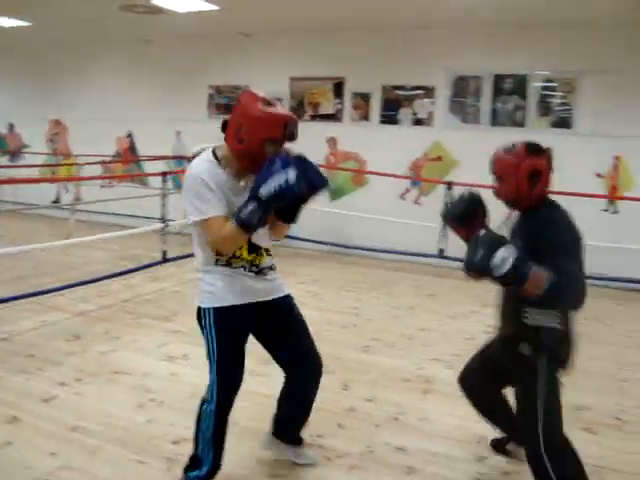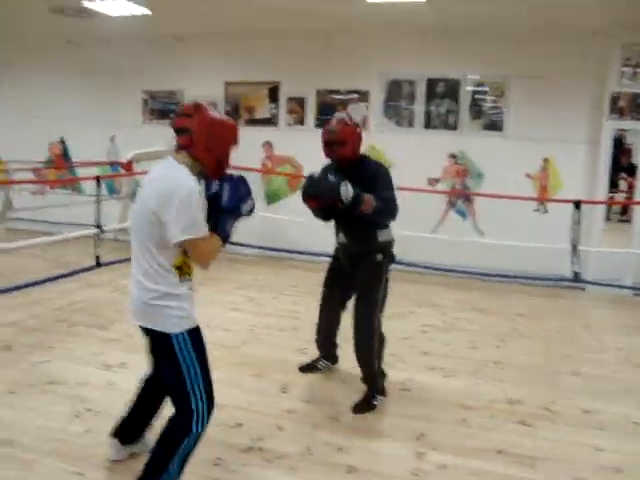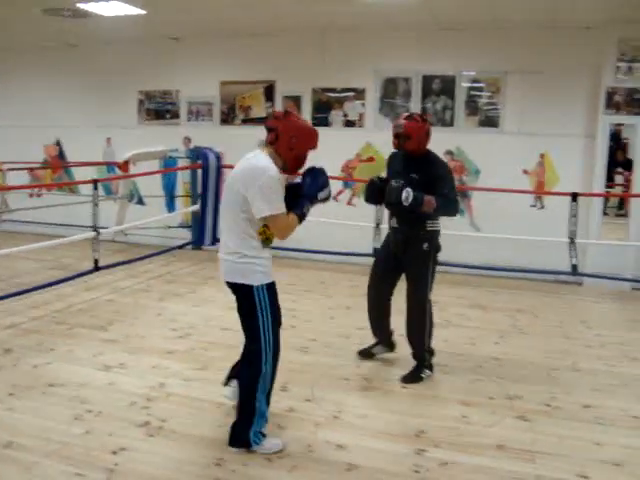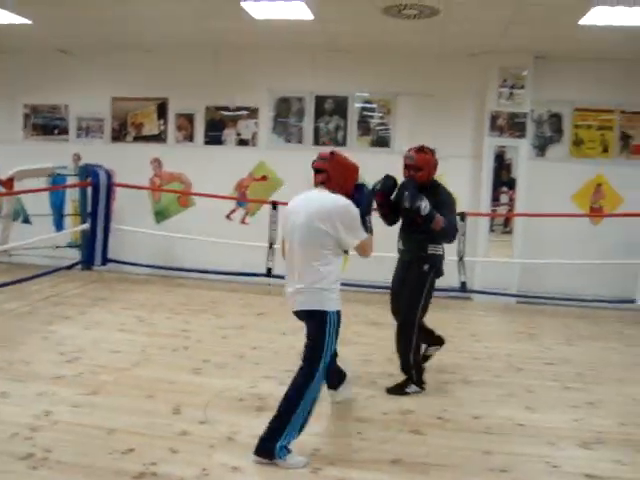
dt=1s
person 1, frame 1
left shoulder: (263, 168)
right shoulder: (203, 173)
left elbow: (276, 231)
right elbow: (224, 240)
left wrist: (290, 199)
right wrist: (259, 199)
left hip: (265, 288)
right hip: (224, 295)
left knee: (306, 367)
right knee: (223, 388)
left ankle: (286, 436)
person 1, frame 2
left shoulder: (161, 173)
right shoulder: (184, 186)
right elbow: (202, 255)
left wrist: (211, 207)
right wrist: (229, 216)
left hip: (148, 301)
right hip: (169, 310)
left knee: (166, 374)
right knee: (196, 409)
left ankle: (126, 437)
person 1, frame 3
left shoulder: (252, 161)
right shoulder: (265, 172)
right elbow: (280, 227)
left wrist: (292, 195)
right wrist: (311, 196)
left hip: (236, 265)
right hip: (251, 270)
left knee: (264, 330)
right knee: (261, 347)
left ankle: (239, 379)
right ankle: (247, 433)
person 1, frame 4
left shoulder: (296, 204)
right shoulder: (342, 207)
left elbow: (286, 252)
right elbow: (365, 249)
right wrist: (365, 212)
left hip: (297, 295)
right hip: (321, 299)
left knee: (325, 348)
right knee: (314, 368)
left ankle: (337, 383)
right ankle: (273, 445)
person 2, frame 1
left shoulder: (558, 227)
right shoulder: (528, 217)
left elbow: (570, 295)
right elbow: (492, 259)
left wrist: (517, 269)
right wrist: (474, 232)
left hip: (540, 341)
right hip: (517, 332)
left knee: (542, 432)
right knee: (474, 381)
right ankle: (520, 436)
person 2, frame 2
left shoulder: (373, 170)
right shoulder: (328, 172)
left elbow: (389, 210)
right elbow: (327, 215)
left wrist: (353, 197)
right wrist: (314, 200)
left hip: (375, 253)
right hip: (345, 250)
left knee: (366, 319)
right knee: (329, 306)
left ankle: (375, 386)
right ankle: (327, 355)
person 2, frame 3
left shoulder: (436, 167)
right shoulder: (395, 159)
left elbow: (451, 206)
left wrist: (414, 198)
right wrist: (377, 192)
left hip: (422, 240)
right hip: (395, 235)
left knee: (417, 300)
right knee: (377, 291)
left ankle: (423, 362)
right ankle: (383, 341)
person 2, frame 4
left shoulder: (442, 196)
right shoulder: (405, 187)
left elbow: (451, 233)
right elbow: (390, 219)
left wrist: (426, 211)
right wrist: (381, 198)
left hip: (427, 262)
right hip: (406, 257)
left knee: (408, 316)
right knee: (400, 310)
left ankle: (414, 379)
right ankle: (432, 340)
